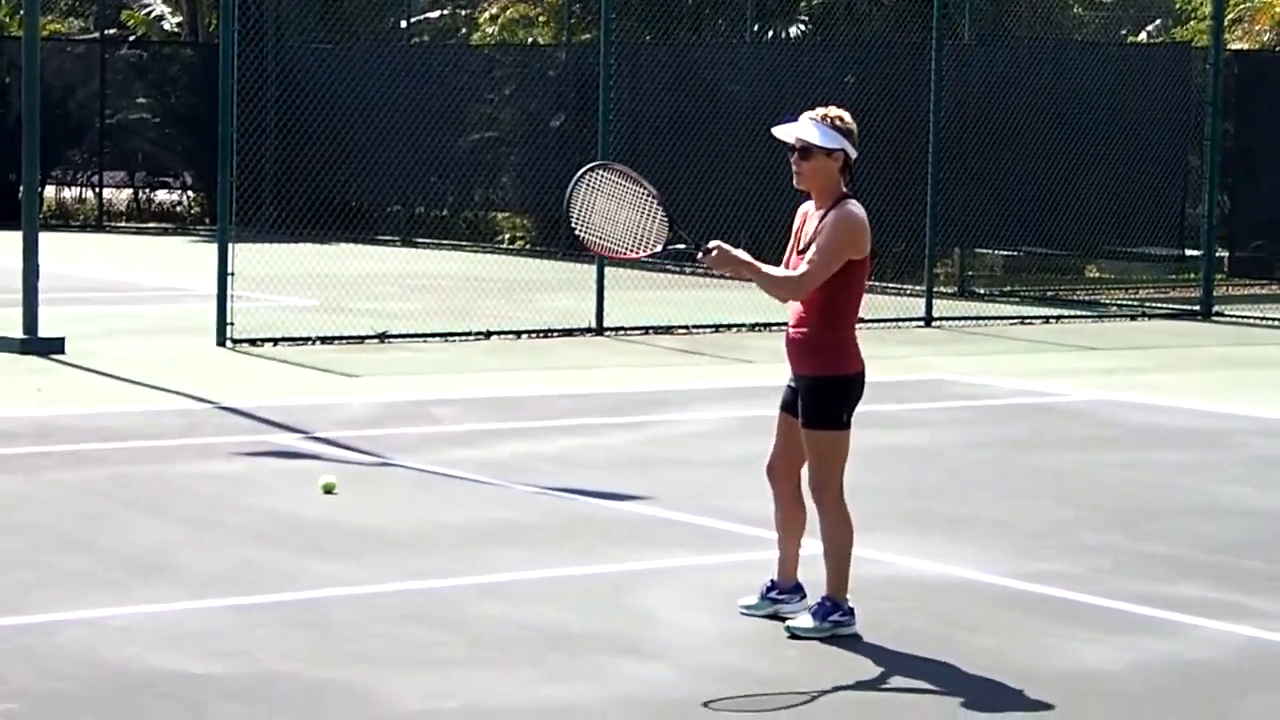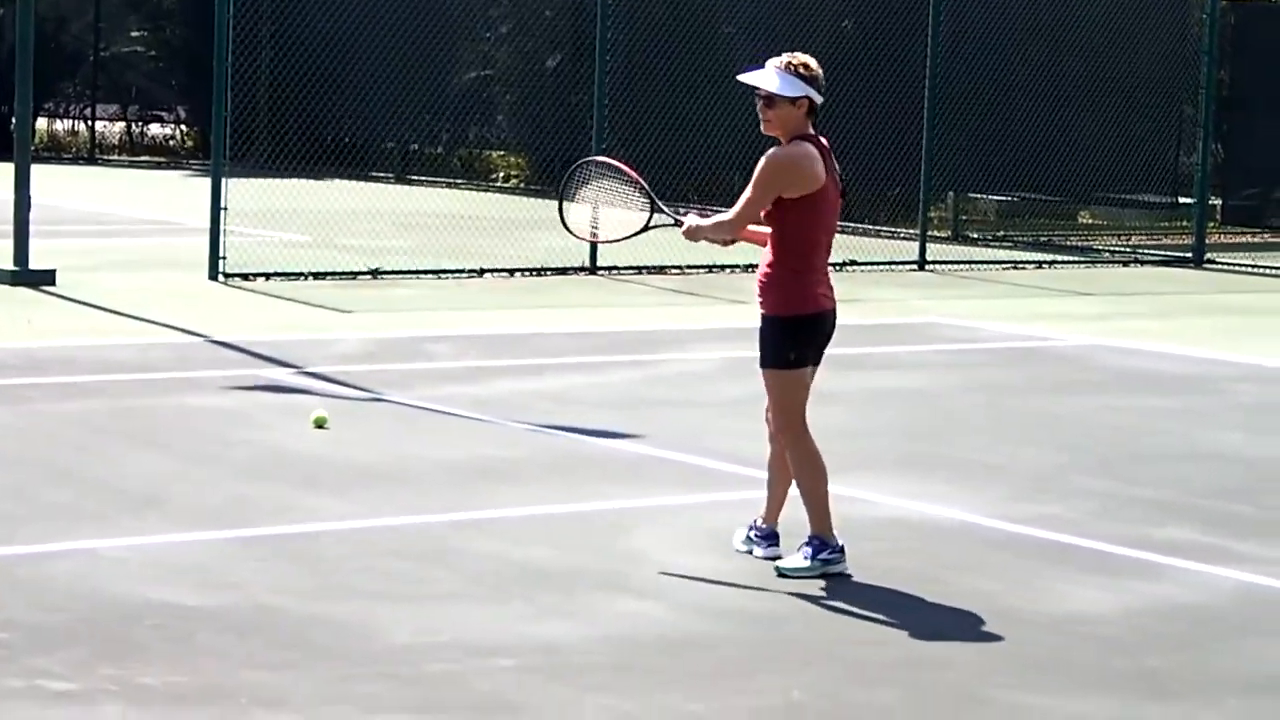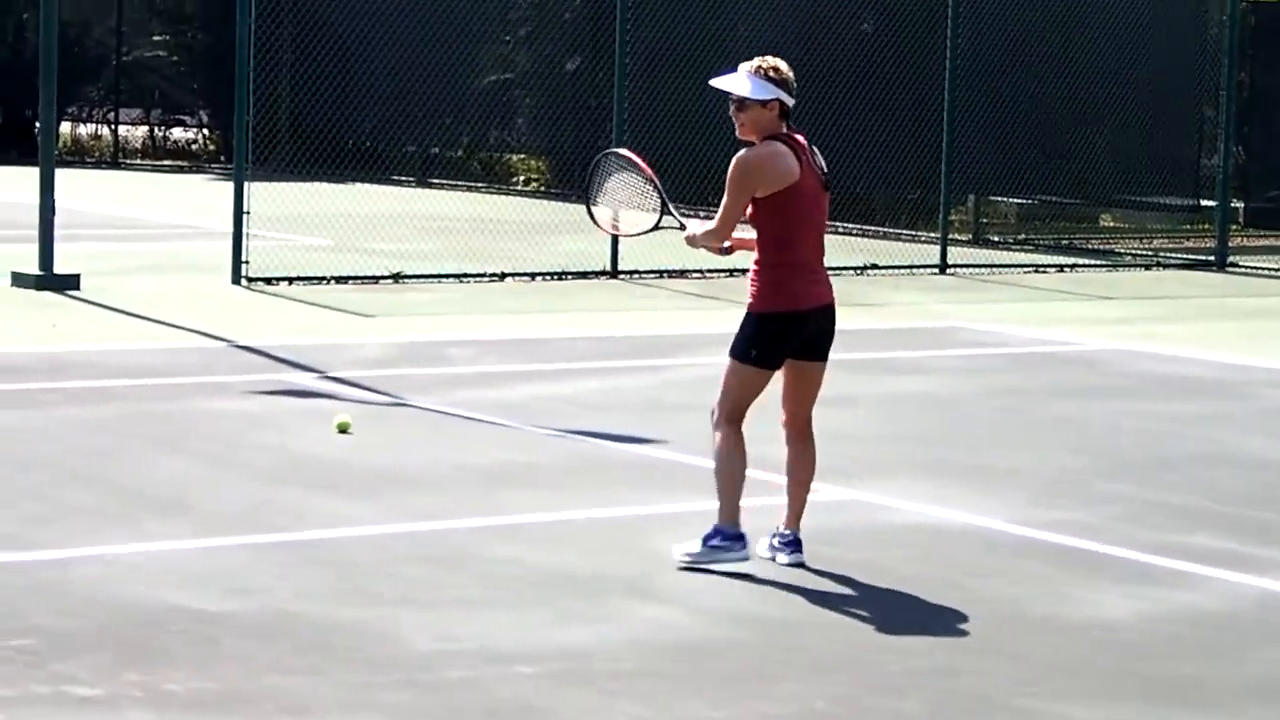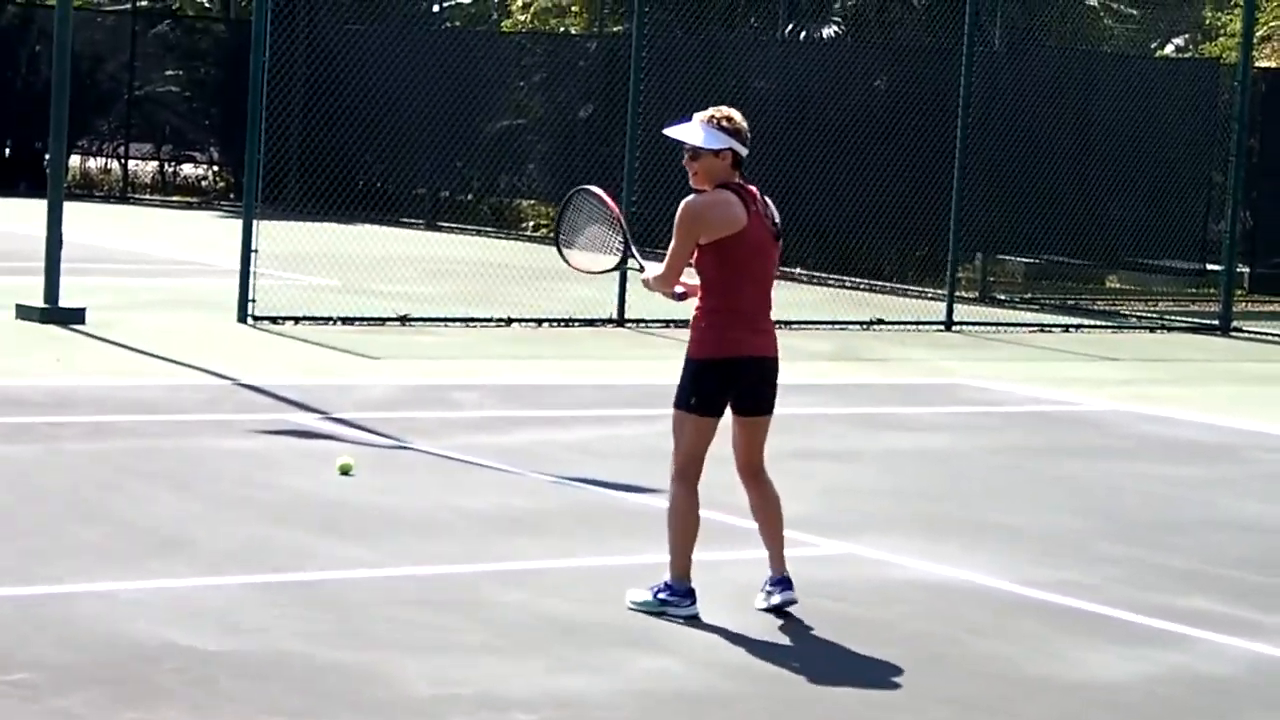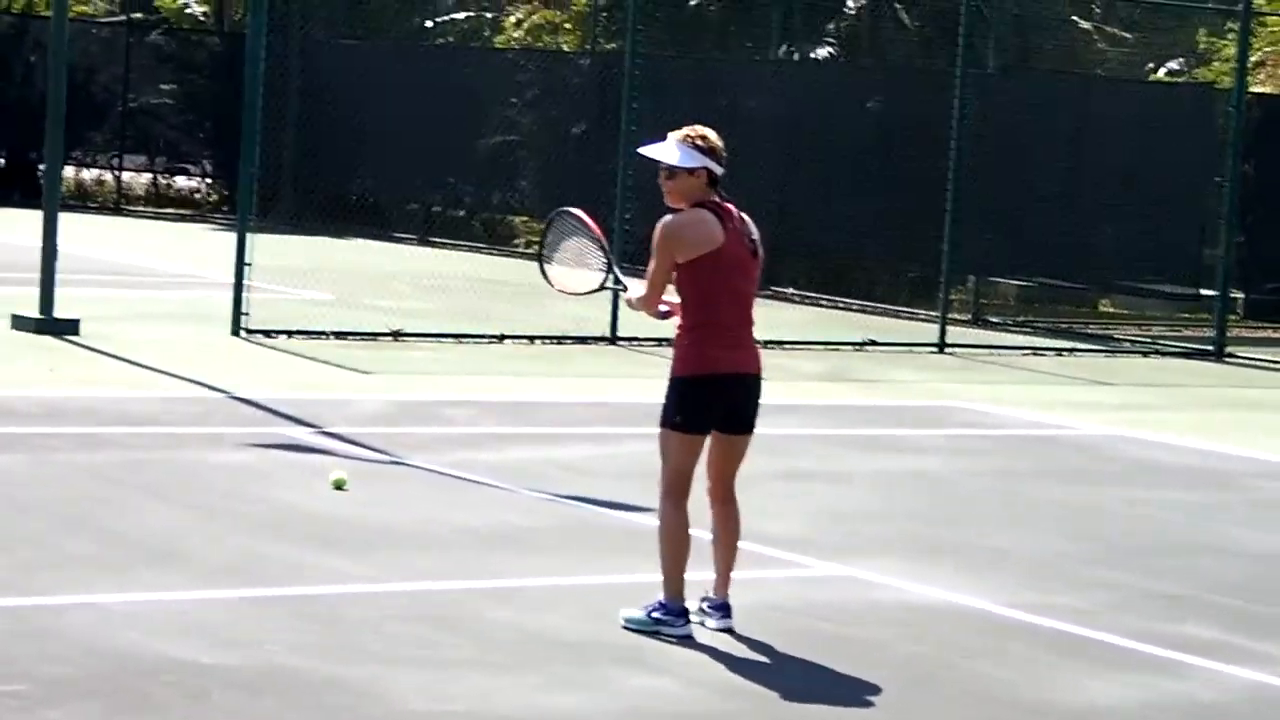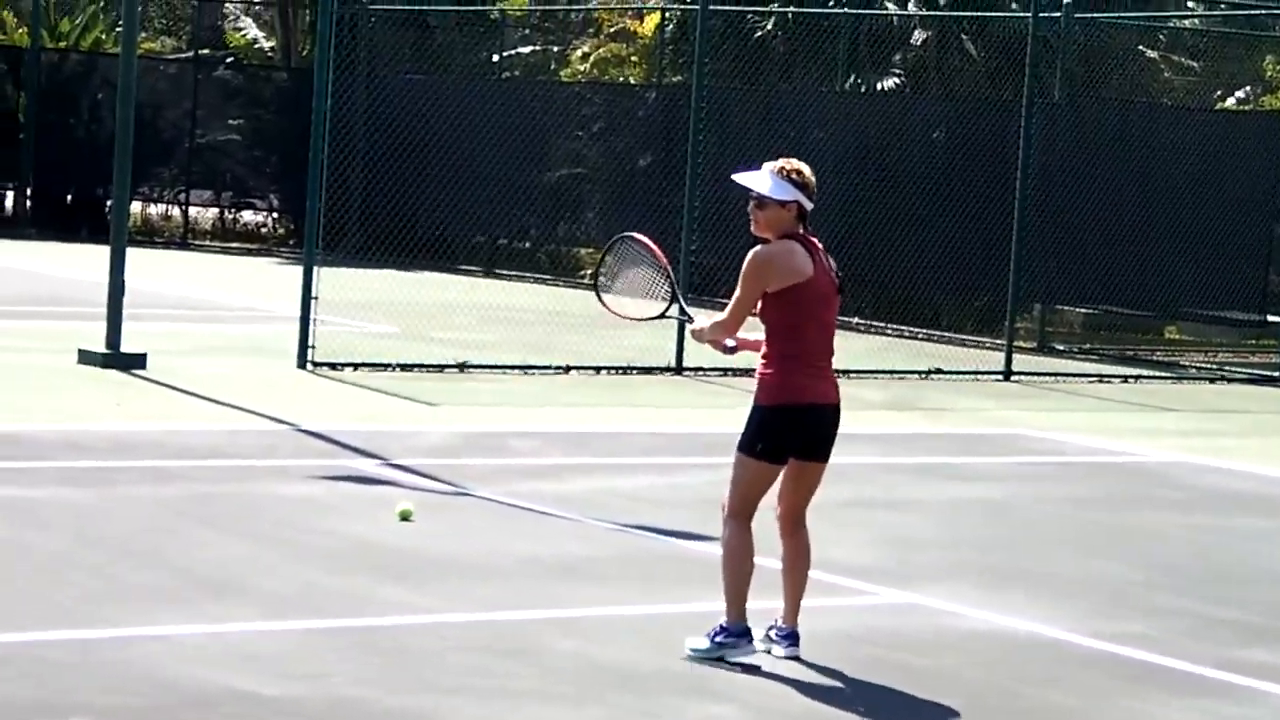
dt=0.4s
person 1, frame 1
left shoulder: (846, 218)
right shoulder: (806, 214)
left elbow: (798, 285)
right elbow: (790, 284)
left wrist: (738, 259)
right wrist: (743, 266)
left hip: (831, 372)
right hip: (807, 369)
left knee: (825, 489)
right knee: (781, 472)
left ankle: (837, 607)
right ankle: (786, 586)
person 1, frame 2
left shoulder: (783, 159)
right shoulder: (818, 154)
left elbow: (732, 223)
left wrist: (698, 227)
right wrist: (742, 232)
left hip: (790, 310)
right hip: (816, 307)
left knee: (791, 430)
right knee: (783, 422)
left ankle: (826, 544)
right ankle: (766, 529)
person 1, frame 3
left shoulder: (753, 160)
right shoulder: (808, 155)
left elbow: (717, 233)
left wrist: (697, 236)
right wrist: (736, 240)
left hip: (776, 309)
right hip: (818, 306)
left knee: (726, 418)
right knee: (796, 423)
left ankle: (727, 532)
right ankle: (790, 536)
person 1, frame 4
left shoulder: (699, 207)
right shoulder: (765, 207)
left elbow: (665, 279)
left wrist: (654, 278)
left hip: (714, 356)
right hip: (761, 355)
left knee: (684, 474)
right knee: (753, 469)
left ankle: (678, 589)
right ankle: (779, 578)
person 1, frame 5
left shoulder: (676, 226)
right shoulder: (743, 225)
left elbow: (648, 298)
left wrist: (636, 301)
left hip: (699, 372)
right hip: (745, 372)
left knee: (673, 491)
right knee: (722, 489)
left ankle: (672, 608)
right ankle: (718, 600)
person 1, frame 6
left shoulder: (767, 257)
right shoulder: (822, 258)
left elbow: (727, 324)
left wrist: (702, 331)
right wrist: (743, 341)
left hip: (783, 402)
right hip: (823, 403)
left knee: (736, 513)
right knee: (792, 518)
left ankle: (734, 628)
right ankle: (786, 630)
